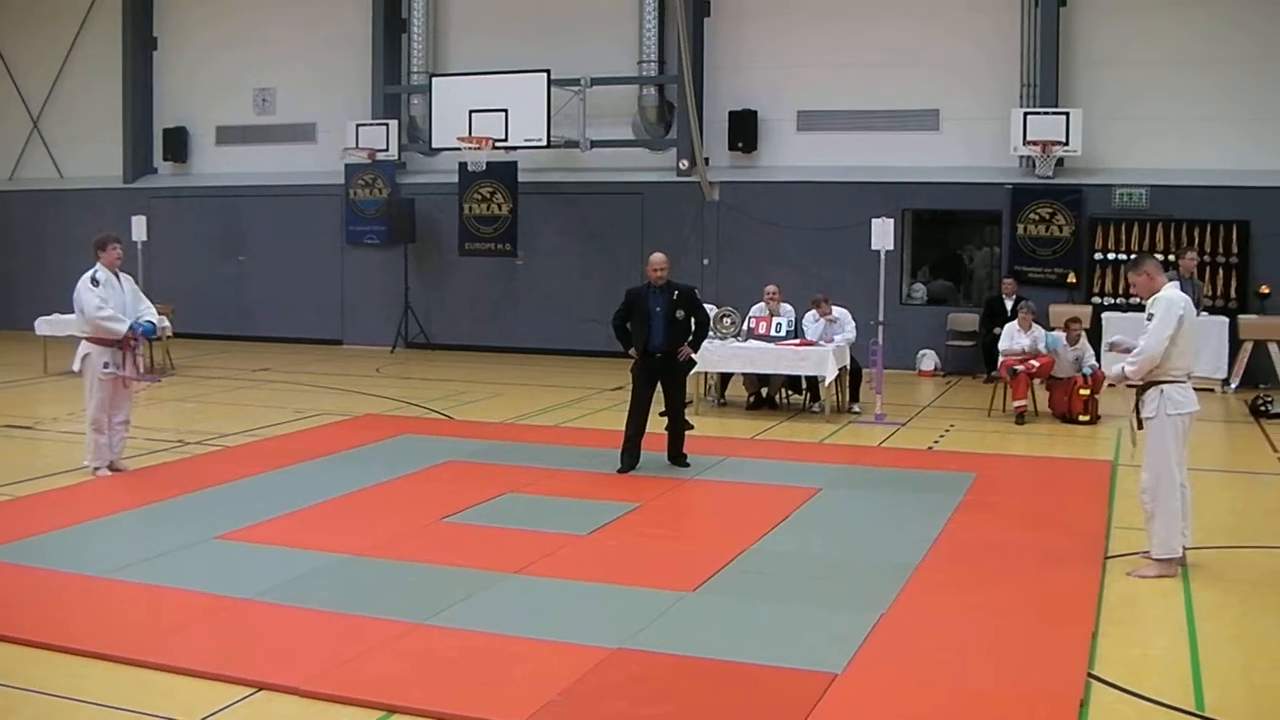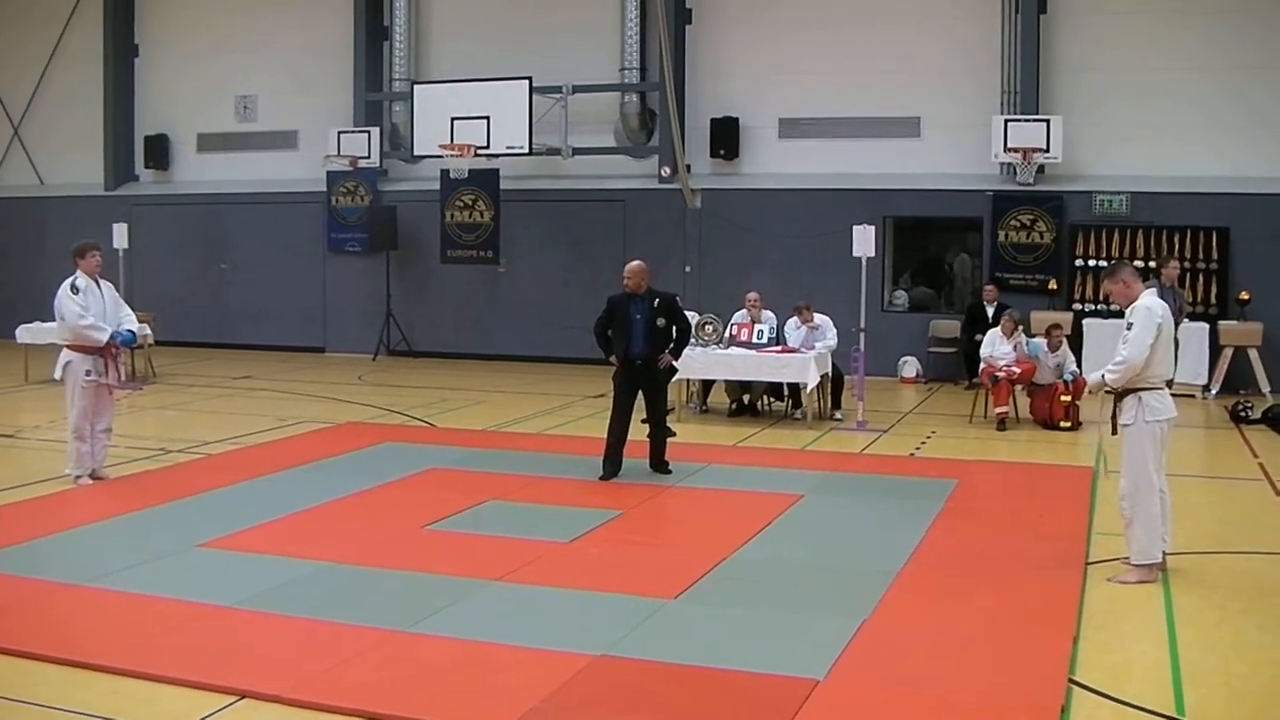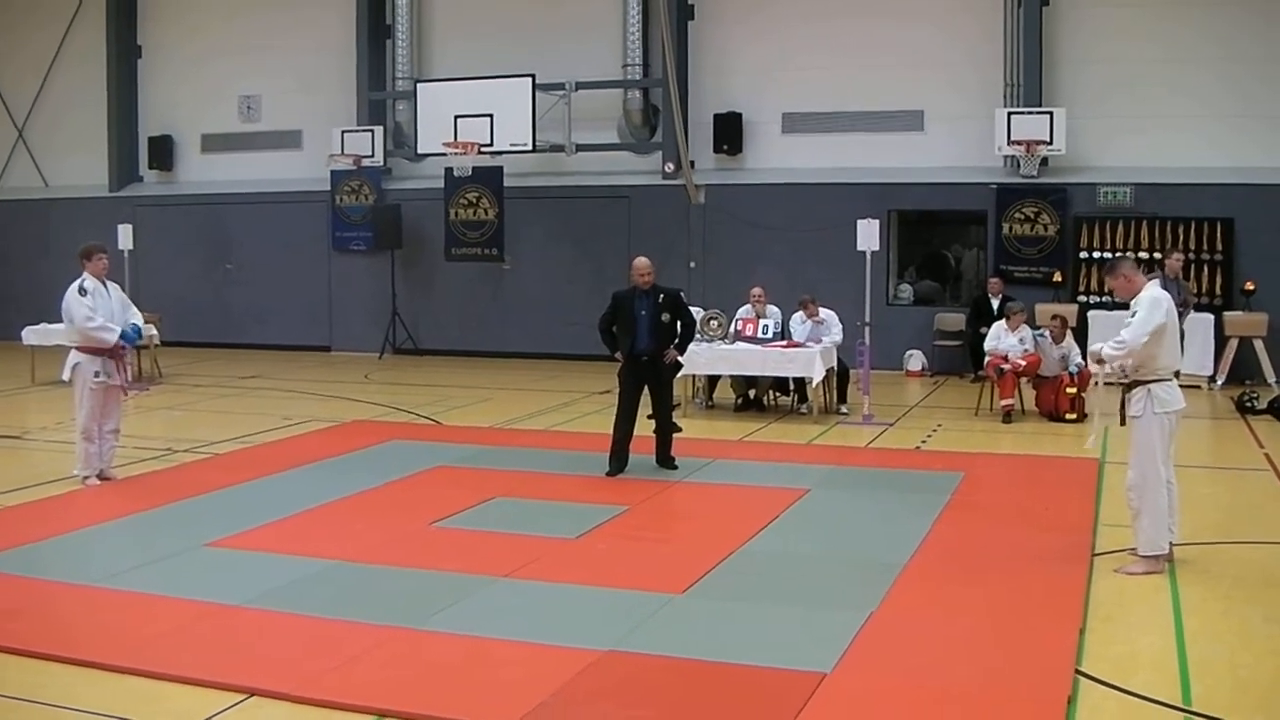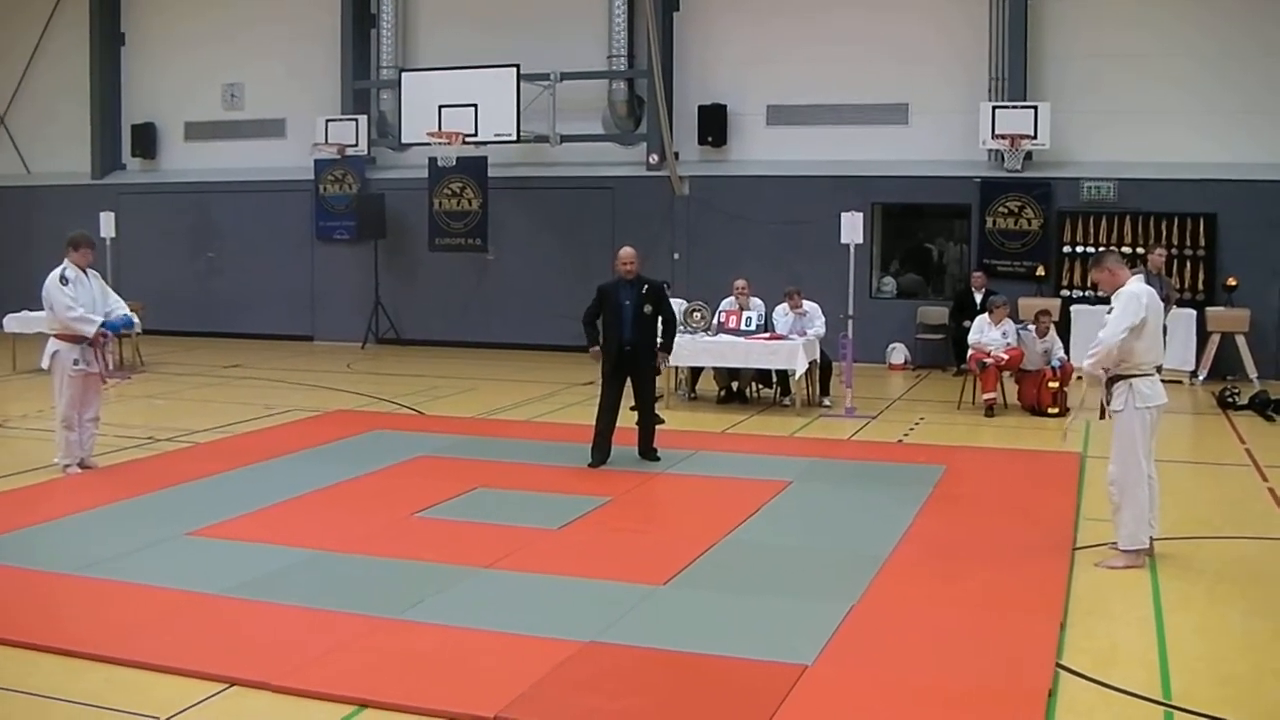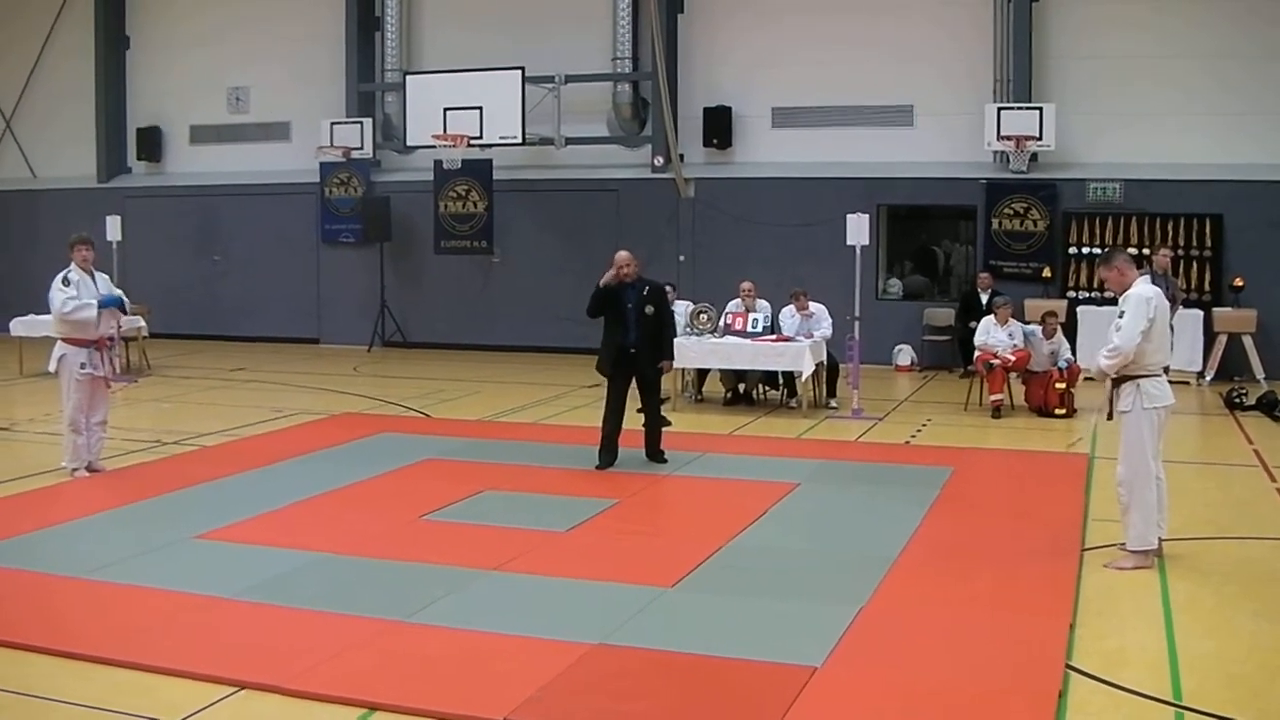
dt=1s
person 1, frame 1
left shoulder: (1166, 301)
right shoulder: (1176, 299)
left elbow: (1151, 351)
left wrist: (1122, 371)
right wrist: (1130, 347)
left hip: (1166, 399)
right hip: (1173, 395)
left knee: (1159, 479)
right knee: (1172, 475)
left ankle: (1165, 559)
right ankle: (1174, 546)
person 1, frame 2
left shoulder: (1144, 309)
right shoulder: (1153, 306)
left elbow: (1131, 358)
left wrist: (1103, 378)
right wrist: (1114, 379)
left hip: (1144, 406)
right hip: (1151, 401)
left knee: (1137, 486)
right knee: (1152, 481)
left ankle: (1145, 564)
right ankle: (1154, 552)
person 1, frame 3
left shoulder: (1149, 300)
right shoulder: (1157, 298)
left elbow: (1130, 342)
left wrist: (1100, 350)
right wrist: (1128, 364)
left hip: (1152, 398)
right hip: (1158, 393)
left knee: (1145, 477)
right knee: (1159, 473)
left ankle: (1152, 555)
right ankle: (1161, 543)
person 1, frame 4
left shoulder: (1130, 295)
right shoulder: (1146, 293)
left elbow: (1109, 340)
left wrist: (1091, 367)
right wrist: (1111, 365)
left hip: (1133, 392)
right hip: (1143, 386)
left knee: (1126, 470)
right knee: (1141, 466)
left ankle: (1132, 549)
right ankle: (1142, 537)
person 1, frame 5
left shoulder: (1137, 297)
right shoulder: (1151, 294)
left elbow: (1124, 345)
left wrist: (1103, 366)
right wrist: (1112, 365)
left hip: (1140, 393)
right hip: (1150, 388)
left knee: (1134, 471)
right knee: (1148, 467)
left ankle: (1141, 550)
right ankle: (1150, 538)
person 2, frame 1
left shoulder: (126, 280)
right shoulder: (91, 280)
left elbow: (144, 306)
right elbow: (97, 313)
left wrist: (148, 323)
right wrist: (129, 326)
left hip: (122, 352)
right hip: (99, 352)
left knee: (121, 409)
right knee: (99, 411)
left ankle: (114, 457)
right ankle: (98, 462)
person 2, frame 2
left shoulder: (106, 287)
right shoulder: (71, 287)
left elbow: (124, 313)
right elbow: (79, 321)
left wrist: (128, 332)
right wrist: (110, 335)
left hip: (104, 359)
right hip: (80, 360)
left knee: (103, 417)
right knee: (80, 418)
left ankle: (96, 465)
right ankle: (80, 470)
person 2, frame 3
left shoulder: (113, 289)
right shoulder: (79, 290)
left elbow: (131, 312)
right elbow: (87, 323)
left wrist: (134, 328)
right wrist: (120, 333)
left hip: (112, 361)
right hip: (88, 361)
left knee: (111, 418)
right knee: (88, 419)
left ankle: (103, 466)
right ankle: (87, 471)
person 2, frame 4
left shoulder: (93, 277)
right shoulder: (59, 277)
left elbow: (110, 300)
right elbow: (69, 313)
left wrist: (123, 316)
right wrist: (104, 323)
left hip: (90, 349)
right hip: (67, 349)
left knee: (90, 407)
right knee: (68, 408)
left ankle: (84, 455)
right ankle: (68, 459)
person 2, frame 5
left shoulder: (102, 279)
right shoulder: (65, 279)
left elbow: (116, 309)
right elbow: (64, 308)
left wrist: (119, 302)
right wrist: (98, 303)
left hip: (98, 352)
right hip: (74, 352)
left knee: (98, 410)
right knee: (75, 411)
left ankle: (92, 458)
right ankle: (76, 463)
person 3, frame 1
left shoulder: (685, 293)
right shoulder: (634, 294)
left elbow: (703, 320)
right elbow: (617, 321)
left wrist: (692, 346)
right wrist: (629, 346)
left hip: (674, 360)
right hip: (645, 360)
left knee: (676, 411)
right knee: (637, 411)
left ankle: (676, 455)
right ankle: (629, 458)
person 3, frame 2
left shoulder: (666, 301)
right shoulder: (616, 302)
left elbow: (685, 328)
right elbow: (599, 328)
left wrist: (673, 353)
right wrist: (609, 353)
left hip: (655, 368)
right hip: (626, 368)
left knee: (658, 418)
right knee: (618, 418)
left ankle: (658, 462)
right ankle: (611, 465)
person 3, frame 3
left shoulder: (670, 296)
right shoulder: (620, 298)
left elbow: (689, 323)
right elbow: (604, 325)
left wrist: (679, 348)
right wrist: (615, 350)
left hip: (660, 363)
right hip: (632, 364)
left knee: (664, 414)
right knee: (625, 414)
left ankle: (664, 457)
right ankle: (618, 461)
person 3, frame 4
left shoulder: (654, 289)
right shoulder: (605, 290)
left elbow: (669, 320)
right elbow: (589, 317)
left wrist: (665, 349)
right wrist: (594, 343)
left hip: (643, 356)
right hip: (614, 356)
left knee: (646, 405)
right knee: (607, 406)
left ankle: (647, 449)
right ankle: (600, 452)
person 3, frame 5
left shoulder: (655, 289)
right shoulder: (610, 291)
left elbow: (666, 325)
right elbow: (592, 313)
left wrist: (668, 355)
right wrist: (602, 286)
left hip: (648, 357)
right hip: (618, 358)
left knee: (652, 407)
right knee: (614, 408)
left ankle: (654, 450)
right ankle: (608, 454)
